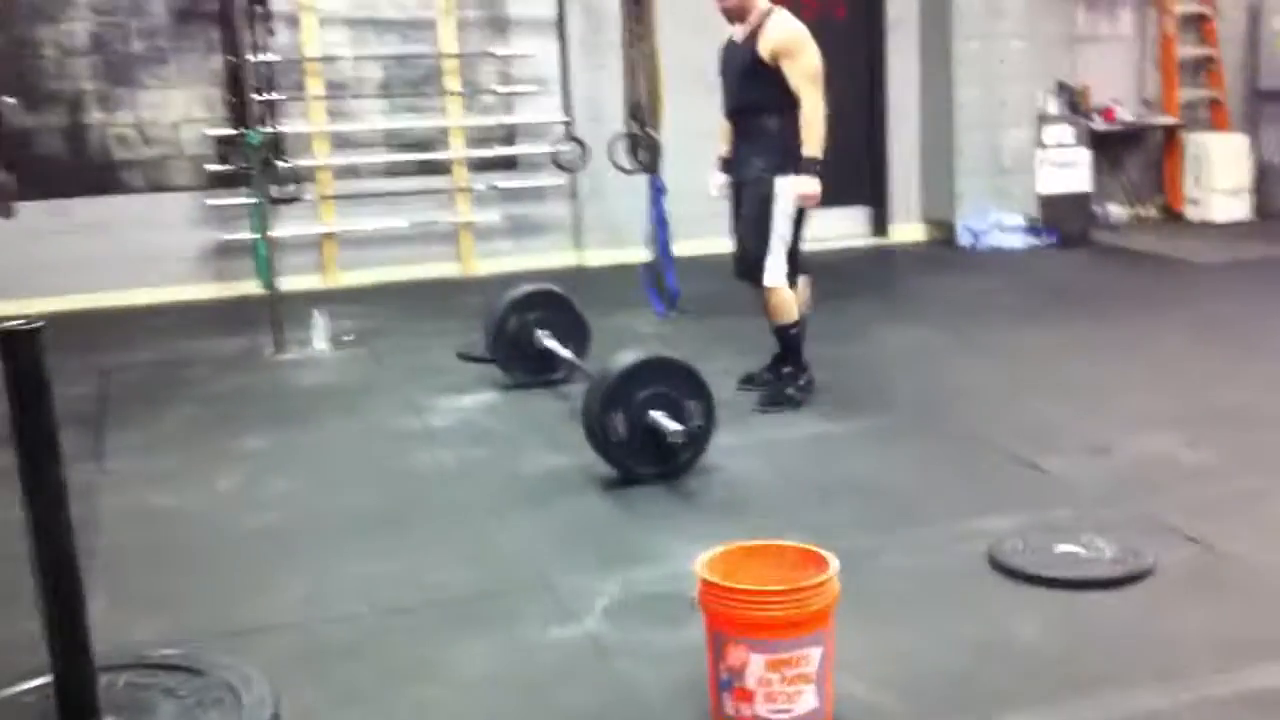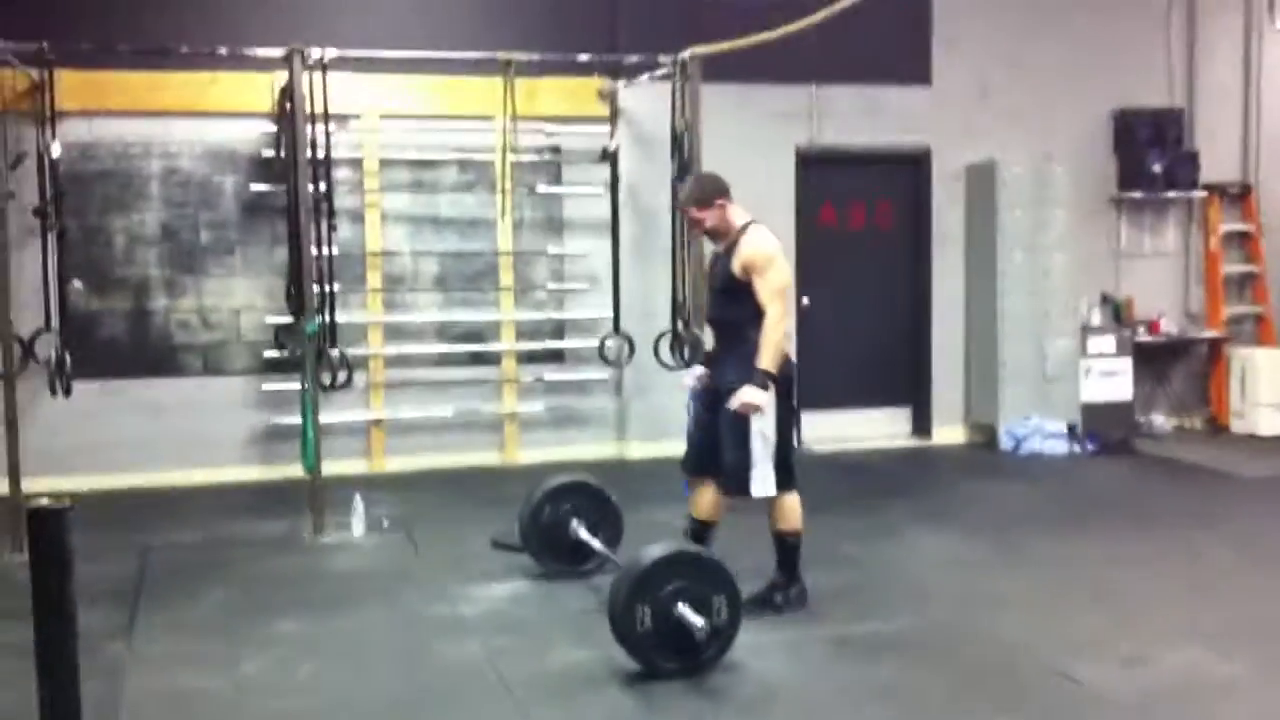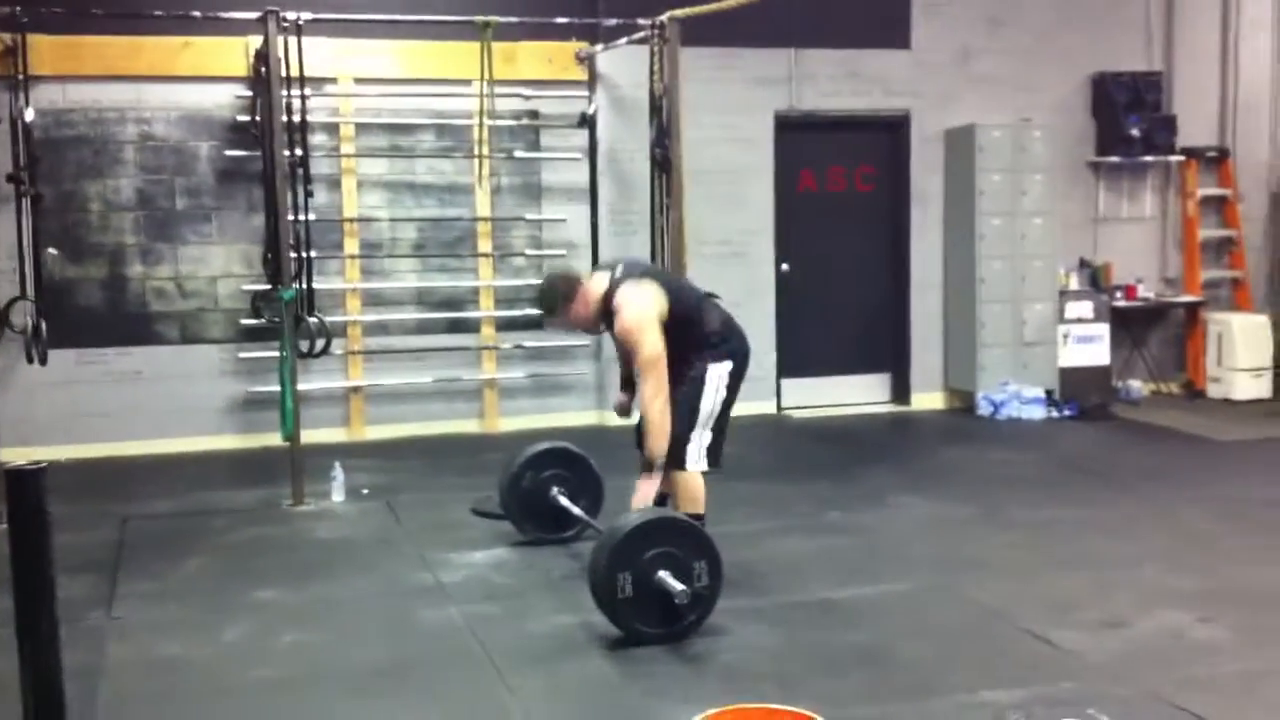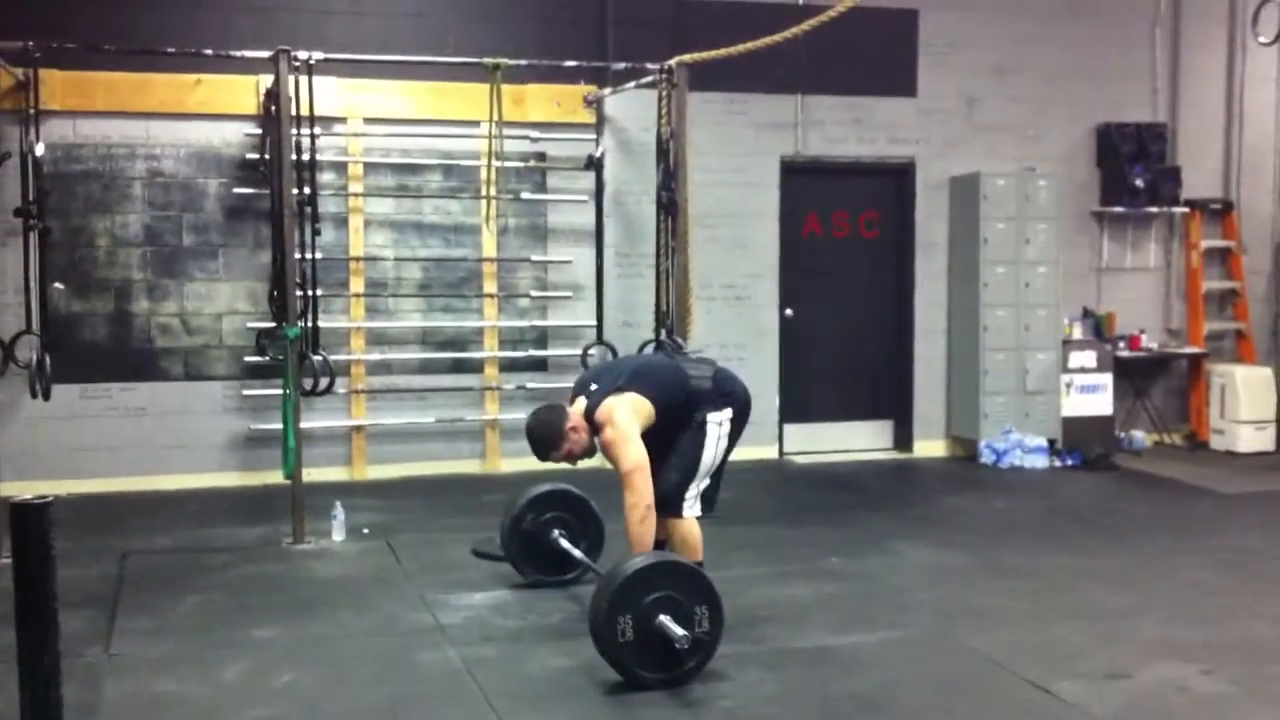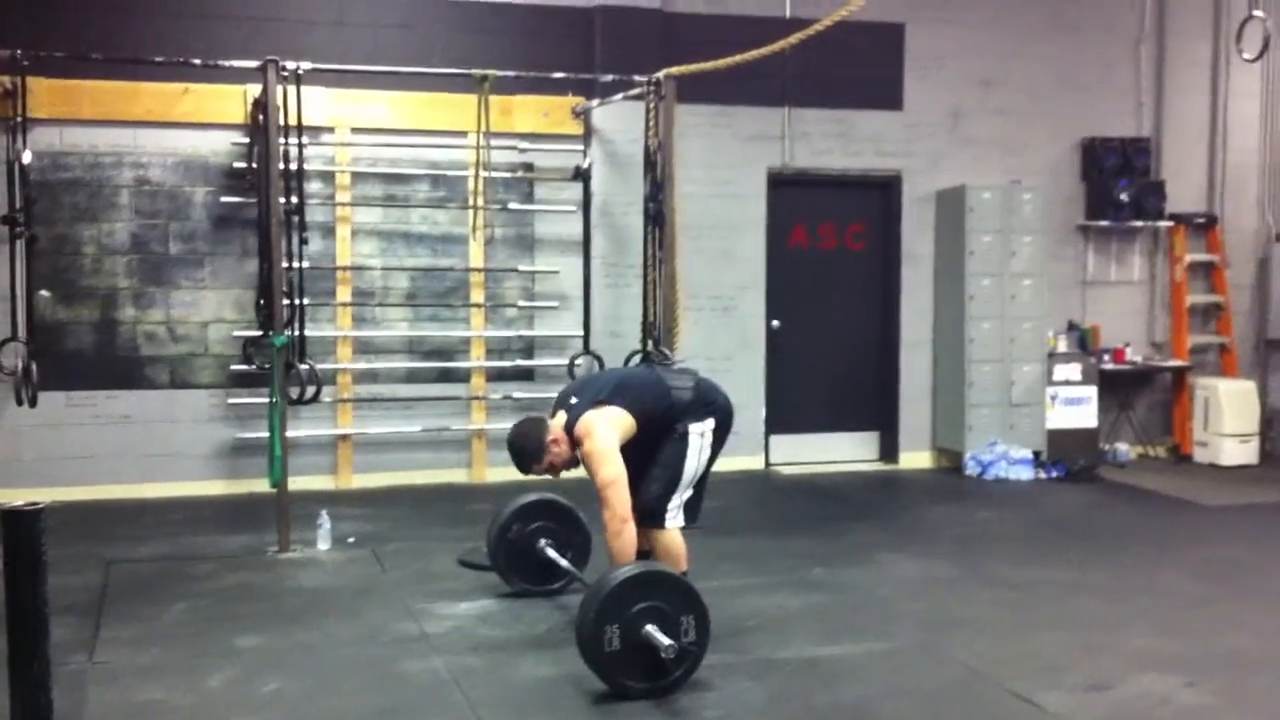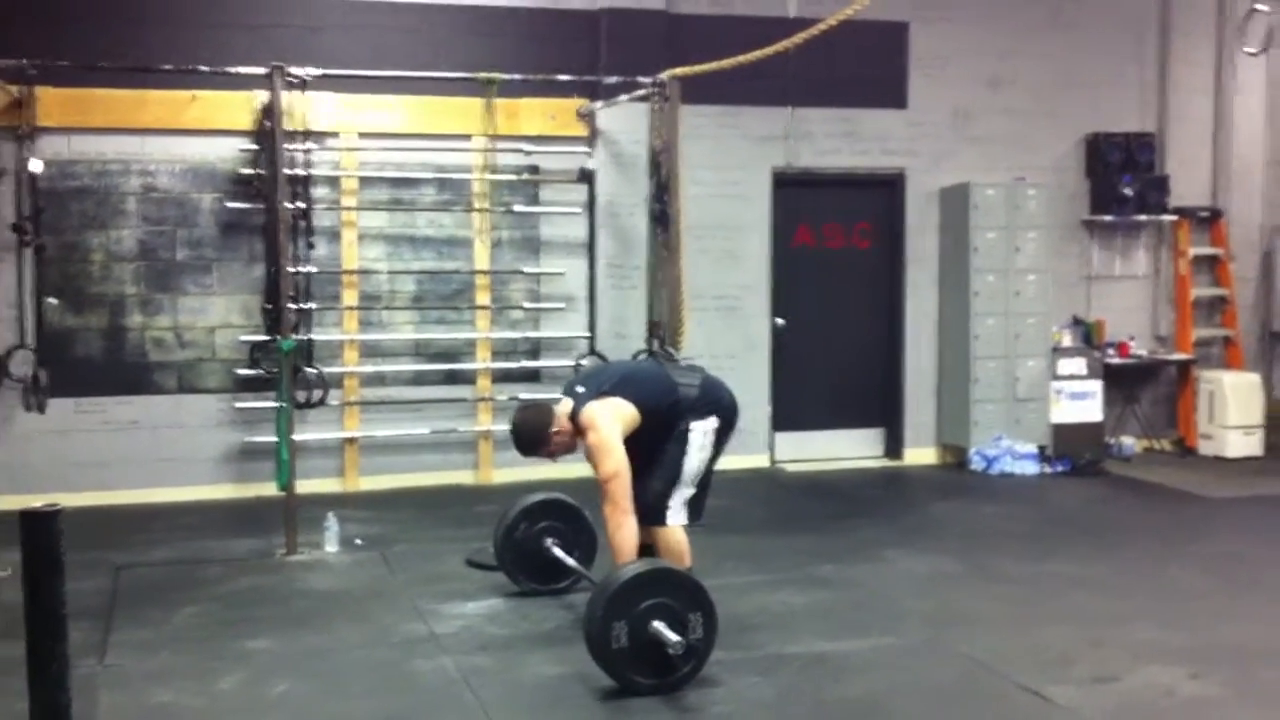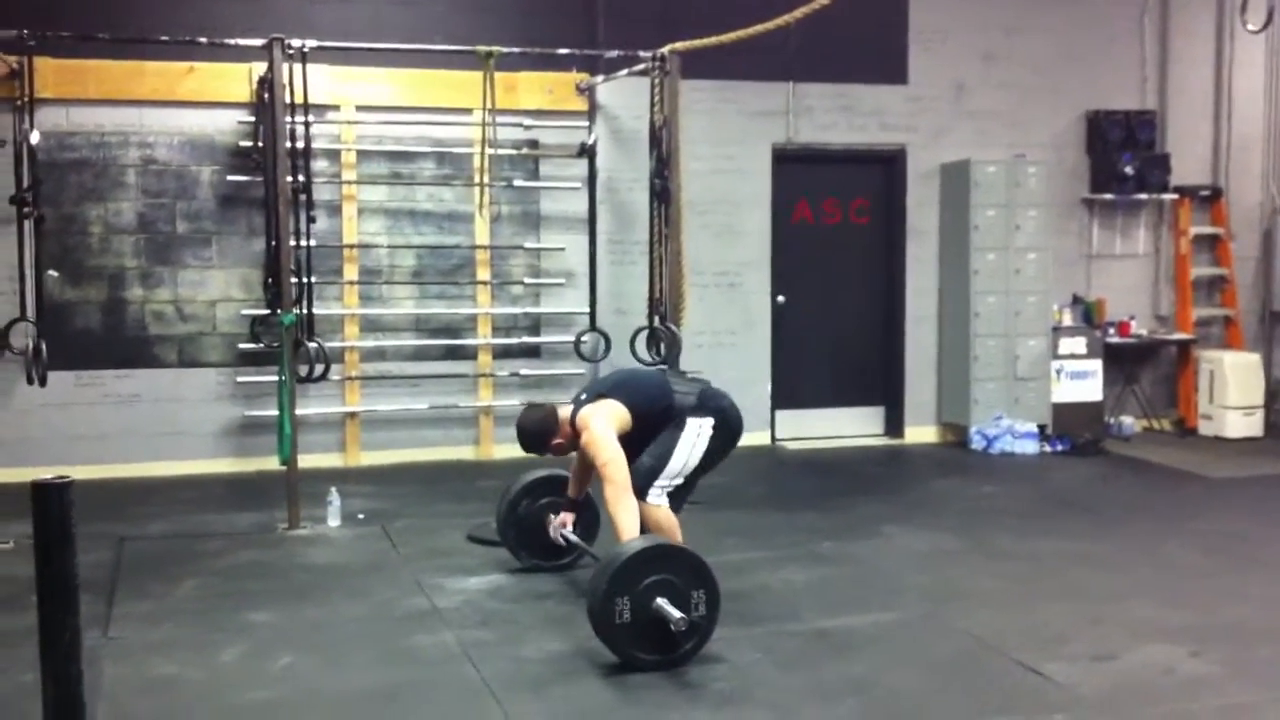
dt=0.7s
person 1, frame 1
right shoulder: (735, 39)
left elbow: (811, 101)
left wrist: (810, 166)
right wrist: (724, 163)
left hip: (779, 168)
right hip: (749, 164)
left knee: (770, 270)
right knee: (776, 268)
left ankle: (796, 371)
right ankle: (787, 359)
person 1, frame 2
left shoulder: (758, 246)
right shoulder: (722, 248)
left elbow: (777, 314)
left wrist: (761, 379)
right wrist: (707, 360)
left hip: (753, 380)
right hip: (724, 373)
left knee: (769, 480)
right knee: (704, 468)
left ankle: (790, 582)
person 1, frame 3
left shoulder: (634, 309)
right shoulder: (604, 286)
left elbow: (654, 395)
left wrist: (651, 474)
right wrist: (626, 387)
left hip: (717, 351)
right hip: (682, 348)
left knee: (681, 450)
right knee: (650, 447)
person 1, frame 4
left shoulder: (614, 424)
right shoulder: (580, 397)
left elbow: (641, 505)
left hip: (720, 401)
right hip: (685, 400)
left knee: (674, 498)
right knee: (650, 486)
person 1, frame 5
left shoulder: (594, 435)
right shoulder: (562, 410)
left elbow: (619, 518)
left hip: (702, 411)
right hip: (668, 410)
left knee: (656, 509)
right knee: (630, 498)
person 1, frame 6
left shoulder: (598, 426)
right shoulder: (571, 396)
left elbow: (618, 512)
left hip: (707, 409)
right hip: (673, 407)
left knee: (660, 507)
right knee: (635, 496)
person 1, frame 7
left shoulder: (594, 426)
right shoulder: (581, 408)
left elbow: (620, 497)
right elbow: (586, 456)
right wrist: (570, 507)
left hip: (712, 416)
left knee: (646, 486)
right knee: (622, 475)
